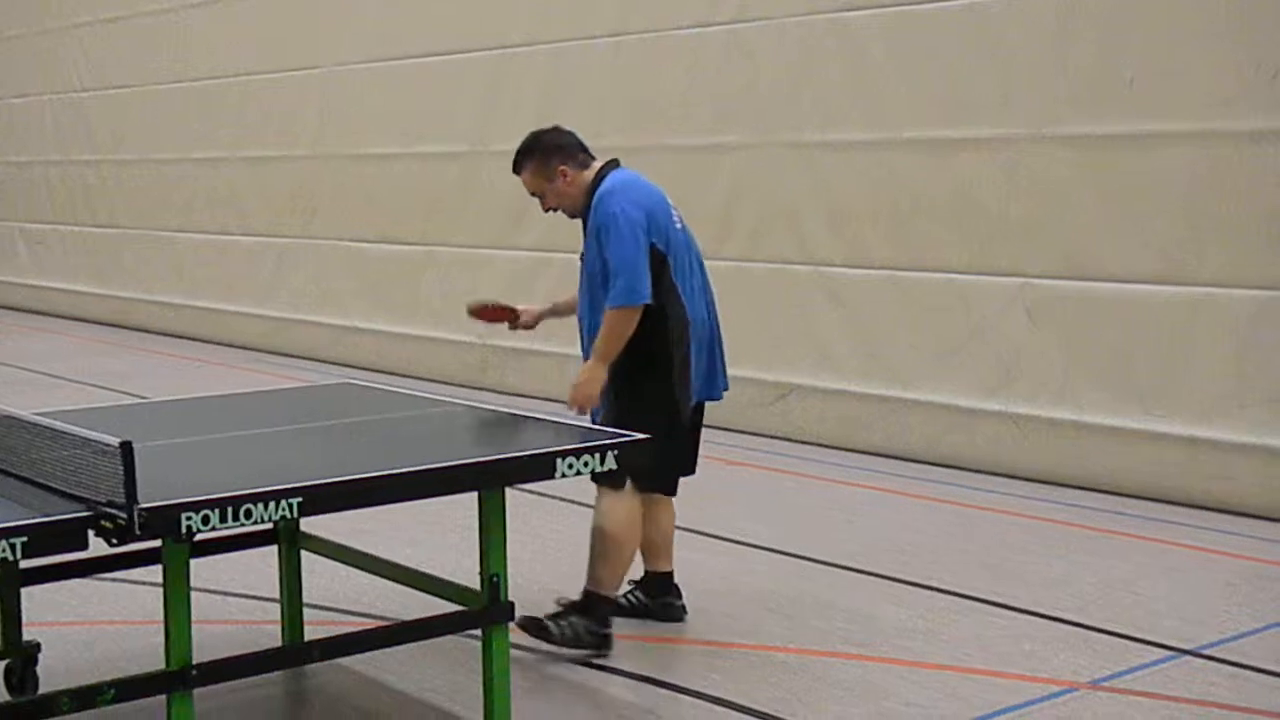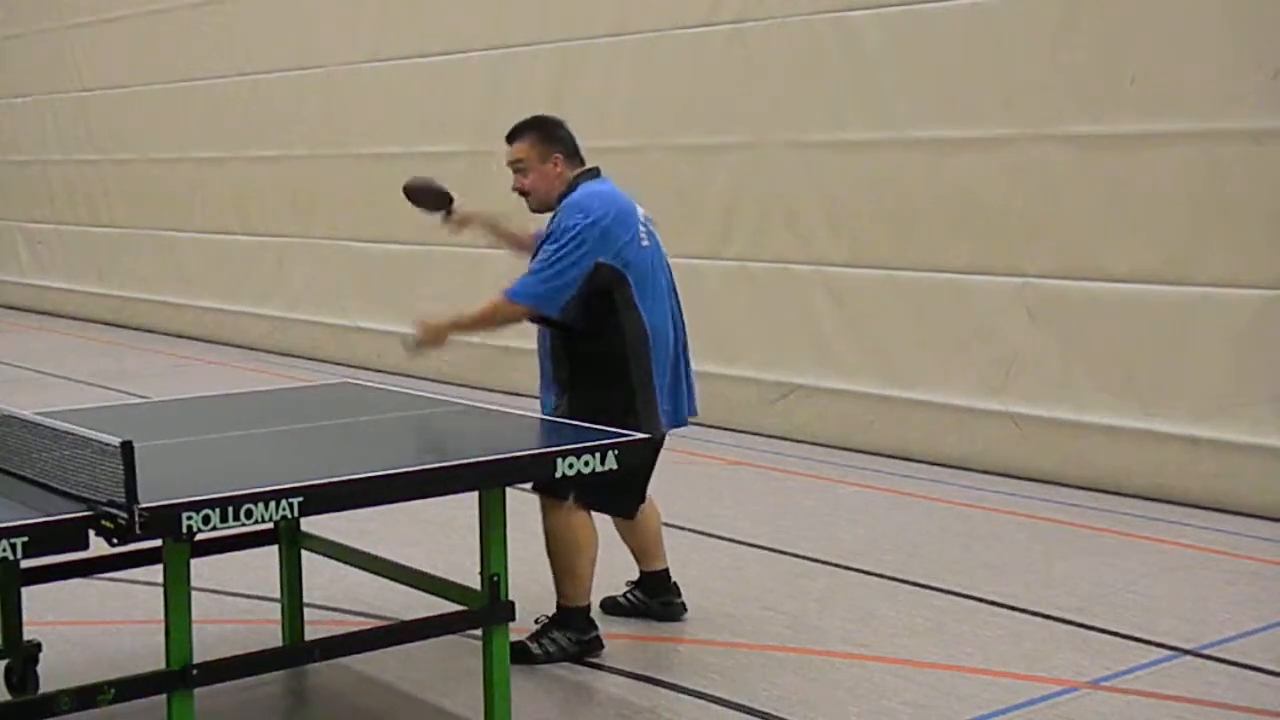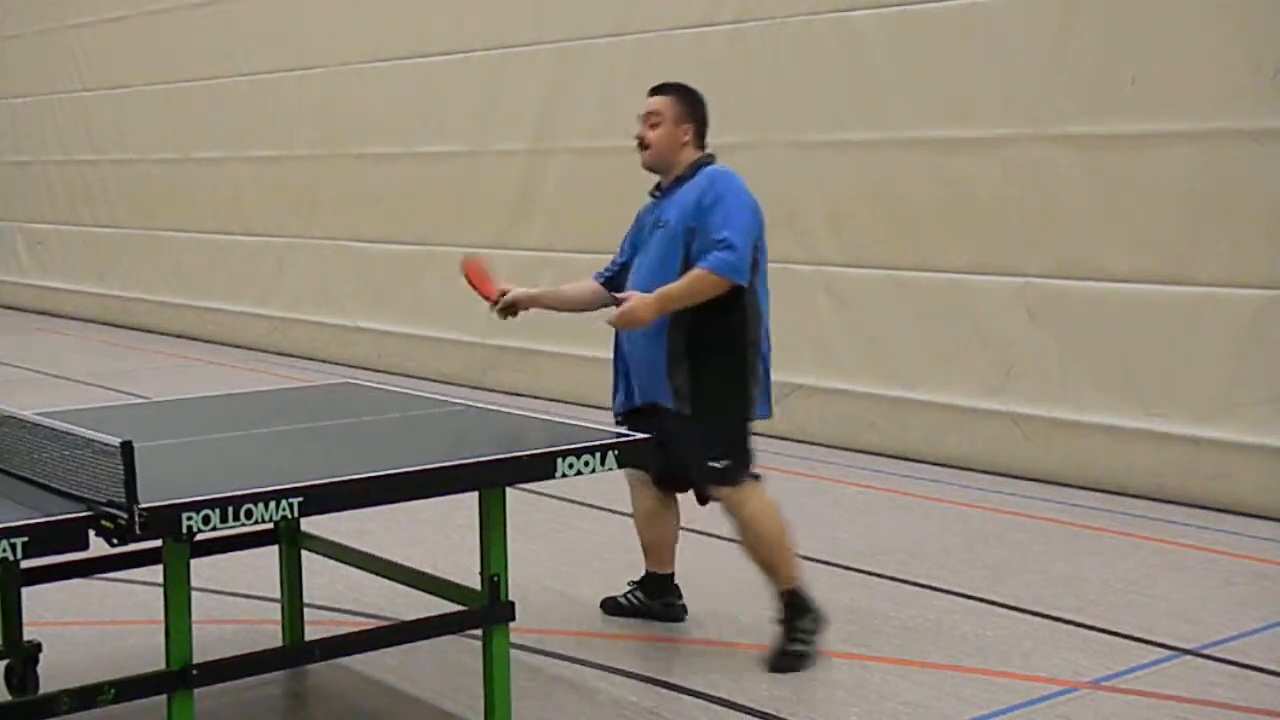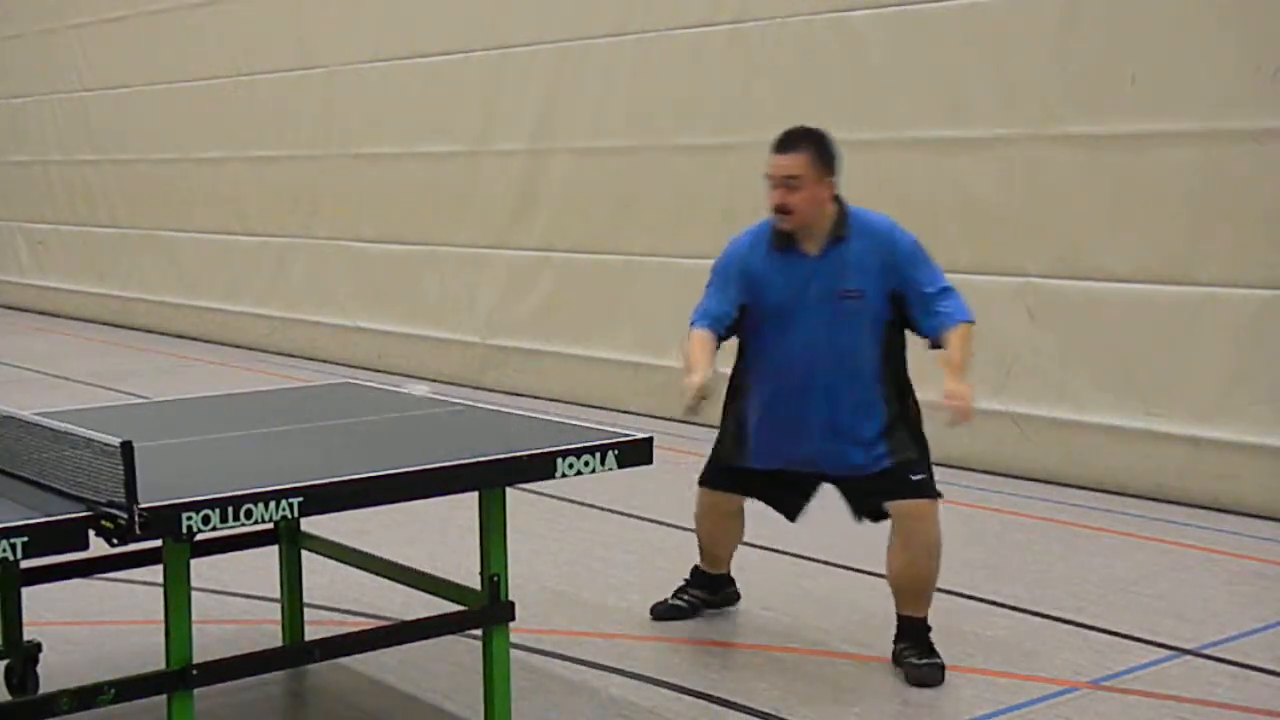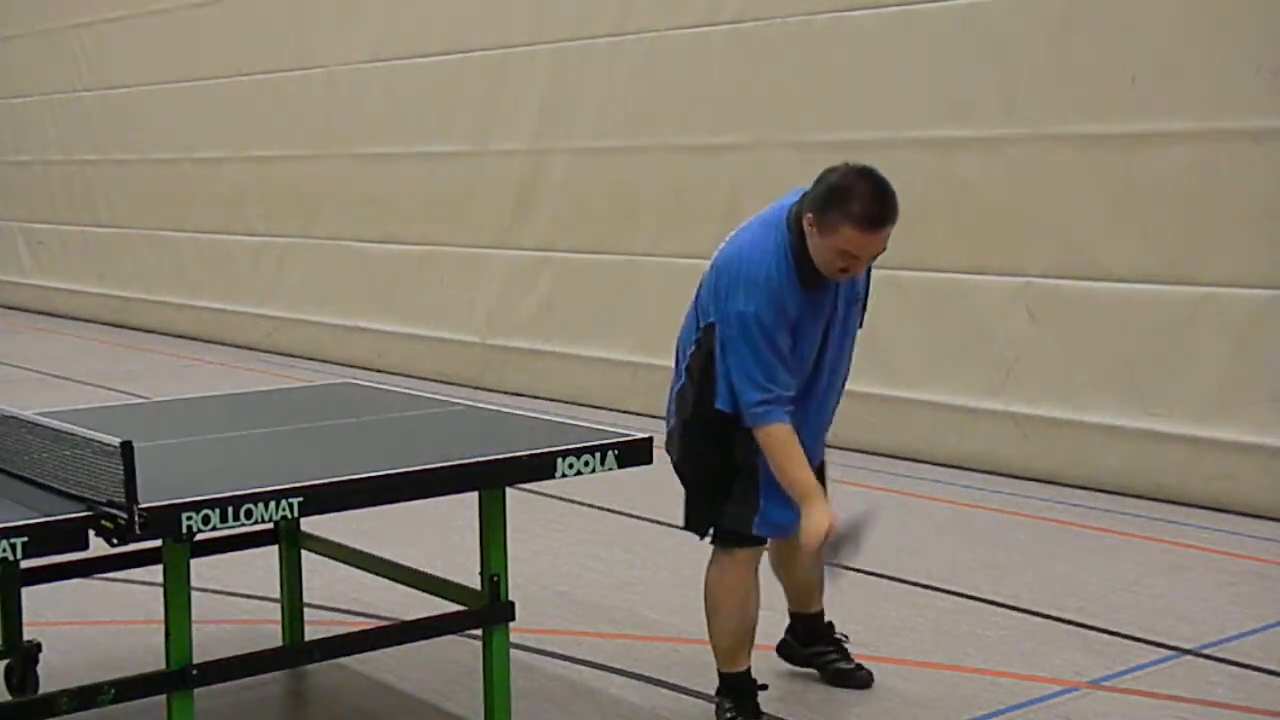
dt=1s
person 1, frame 1
left shoulder: (616, 201)
right shoulder: (618, 194)
left elbow: (629, 299)
right elbow: (609, 290)
left wrist: (596, 366)
right wrist: (544, 311)
left hip: (651, 371)
right hip: (668, 370)
left knee: (618, 481)
right knee: (648, 479)
left ankle: (593, 612)
right ankle: (660, 588)
person 1, frame 2
left shoulder: (587, 210)
right shoulder: (598, 202)
left elbow: (530, 298)
right elbow: (549, 261)
left wrist: (450, 326)
right wrist: (489, 224)
left hip: (611, 387)
right hip: (635, 380)
left knee: (562, 493)
right knee: (619, 489)
left ankle: (573, 624)
right ankle: (658, 588)
person 1, frame 3
left shoulder: (719, 187)
right shoulder: (655, 207)
left elbow: (727, 265)
right elbow: (610, 285)
left wrist: (655, 304)
right wrist: (538, 296)
left hip: (711, 375)
right hip: (655, 376)
left knee: (731, 487)
right knee: (649, 475)
left ankle: (798, 610)
right ankle: (659, 586)
person 1, frame 4
left shoulder: (884, 241)
right shoulder: (747, 252)
left elbow: (949, 312)
right elbow: (709, 320)
left wrist: (954, 375)
right wrist: (699, 369)
left hip: (871, 417)
right hip: (771, 414)
left knee: (916, 508)
right knee: (716, 491)
left ankle: (913, 635)
right ankle: (713, 581)
person 1, frame 5
left shoulder: (846, 237)
right shoulder: (755, 276)
right elbow: (764, 411)
right wrist: (814, 498)
left hip: (797, 405)
right hip: (728, 414)
left knee: (797, 521)
right knee: (739, 543)
left ankle: (808, 633)
